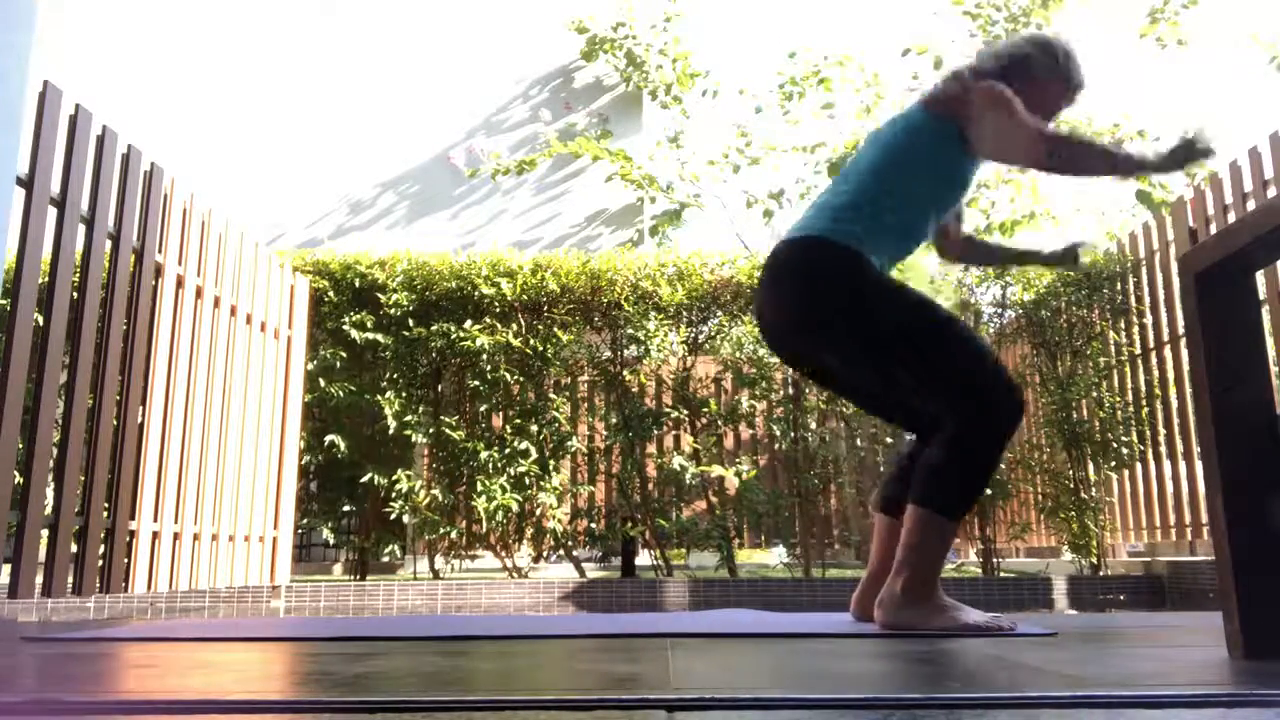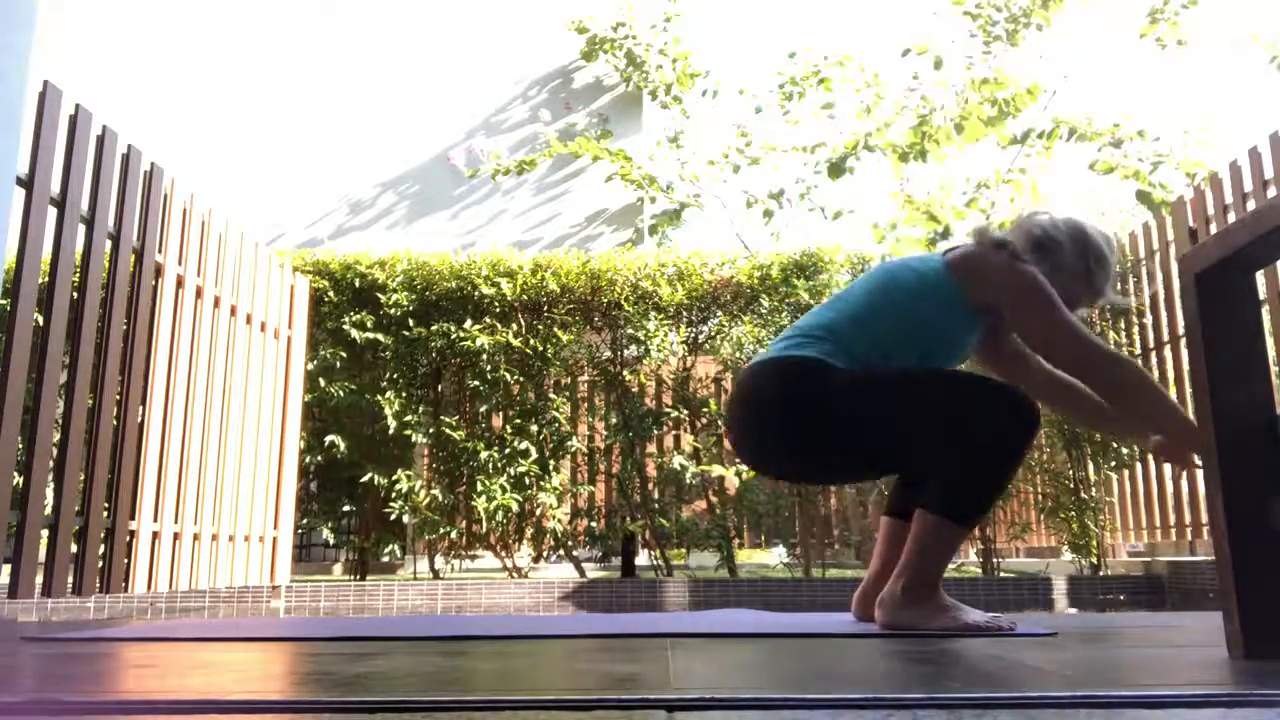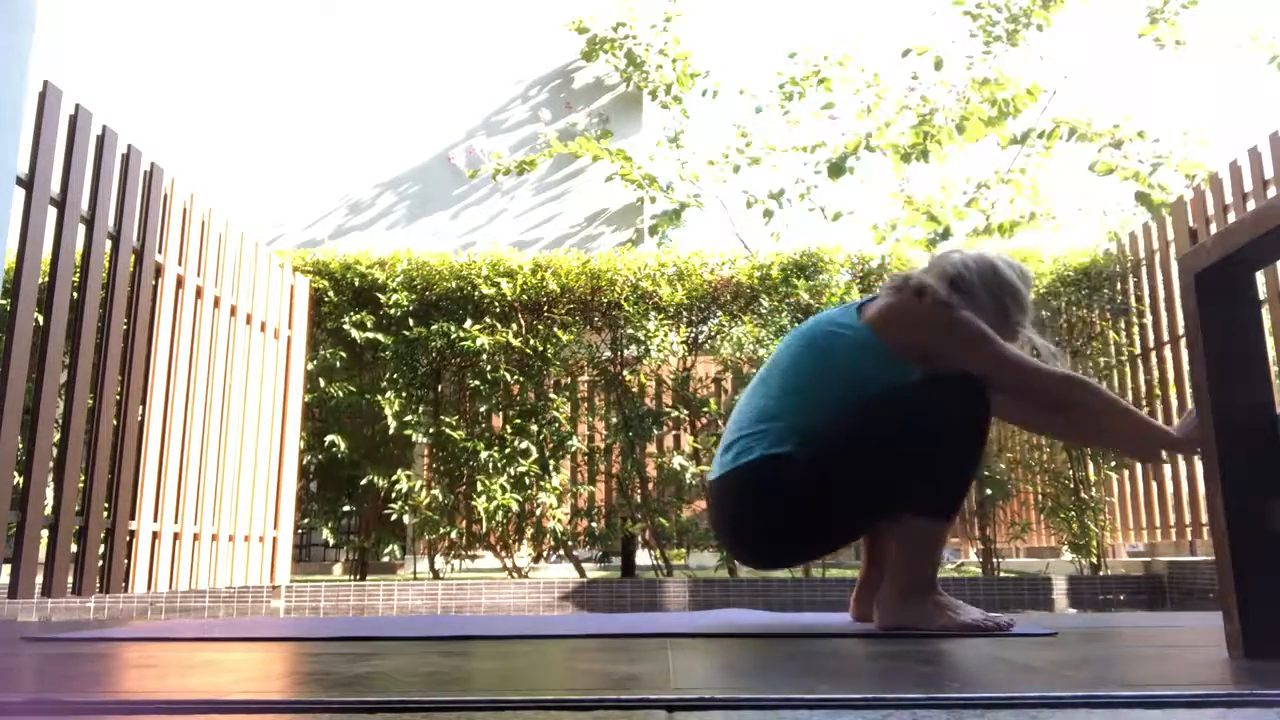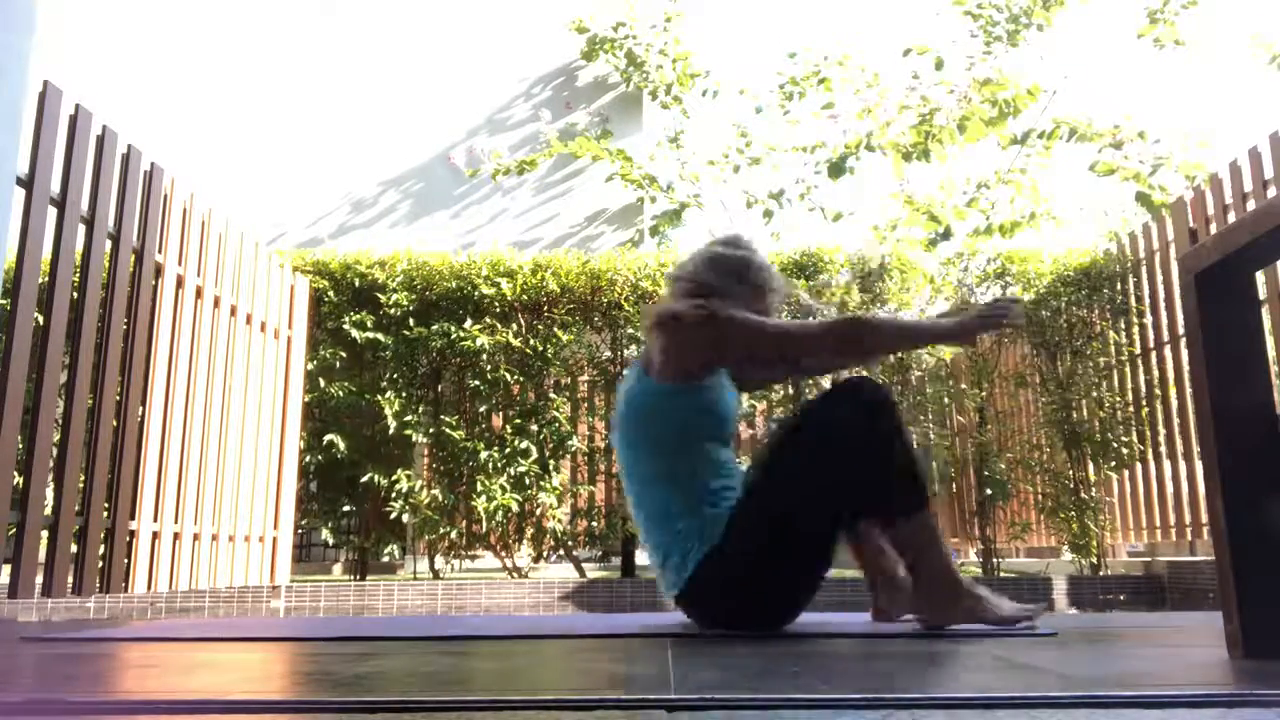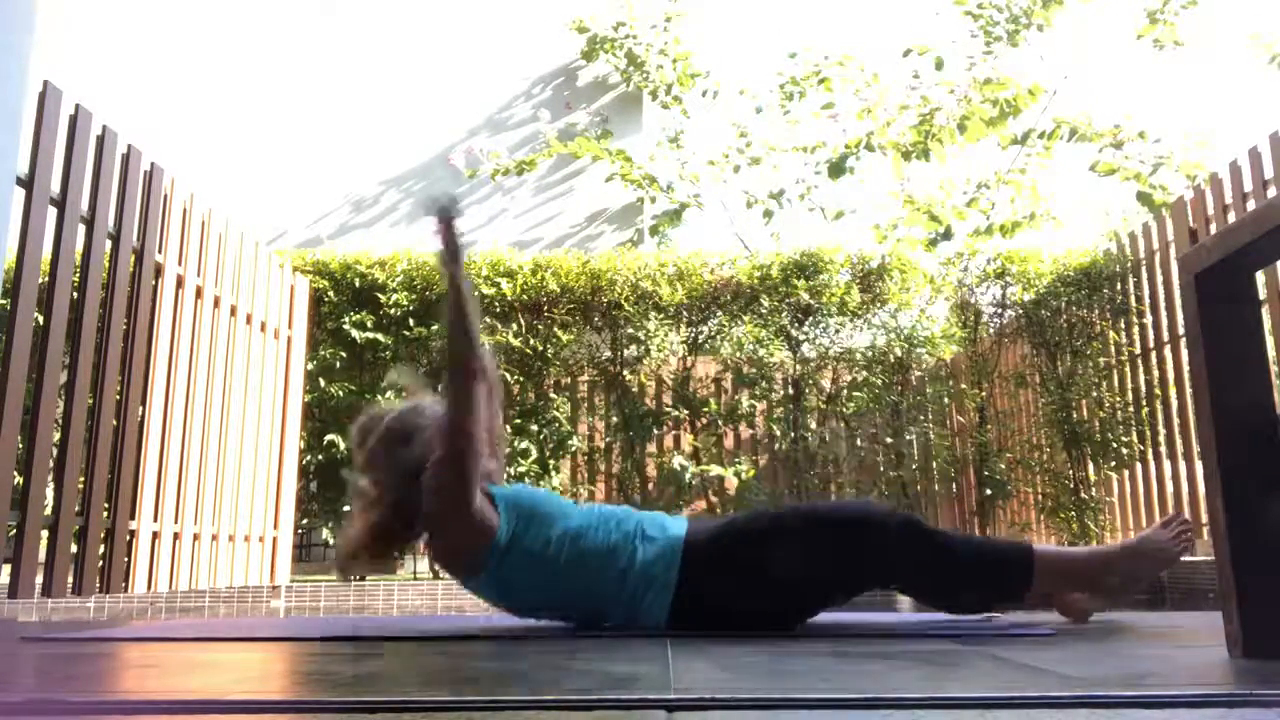
dt=0.4s
person 1, frame 1
left shoulder: (943, 125)
right shoulder: (978, 99)
left elbow: (955, 244)
right elbow: (1045, 150)
left wrist: (1041, 257)
right wrist: (1153, 163)
left hip: (794, 294)
right hip: (826, 283)
left knee: (952, 423)
right knee: (989, 406)
left ankle: (881, 585)
right ankle: (909, 594)
person 1, frame 2
left shoulder: (978, 293)
right shoulder: (1003, 274)
left elbow: (1043, 379)
right elbow: (1104, 371)
left wrist: (1144, 437)
right wrist: (1202, 439)
left hip: (775, 407)
right hip: (795, 403)
left knee: (952, 432)
right knee: (1005, 419)
left ankle: (879, 587)
right ankle: (911, 596)
person 1, frame 3
left shoulder: (903, 330)
right shoulder: (922, 314)
left elbow: (1012, 400)
right elbow: (1054, 390)
left wrist: (1132, 441)
right wrist: (1170, 440)
left hip: (751, 498)
right hip: (766, 500)
left knee: (916, 430)
right knee: (956, 407)
left ankle: (879, 589)
right ankle: (910, 598)
person 1, frame 4
left shoulder: (688, 355)
right shoulder: (700, 333)
left elbow: (813, 352)
right elbow: (837, 339)
right wrist: (951, 328)
left hip: (716, 577)
right hip: (731, 583)
left knee: (826, 452)
right knee: (861, 408)
left ankle: (897, 587)
right ankle: (944, 593)
person 1, frame 5
left shoulder: (469, 511)
right shoulder: (455, 518)
left elbow: (483, 394)
right elbow: (469, 391)
right wrist: (453, 268)
left hip: (682, 559)
right hip: (691, 591)
left knee: (867, 529)
right knee: (883, 540)
left ankle: (1052, 584)
right ankle: (1097, 570)
